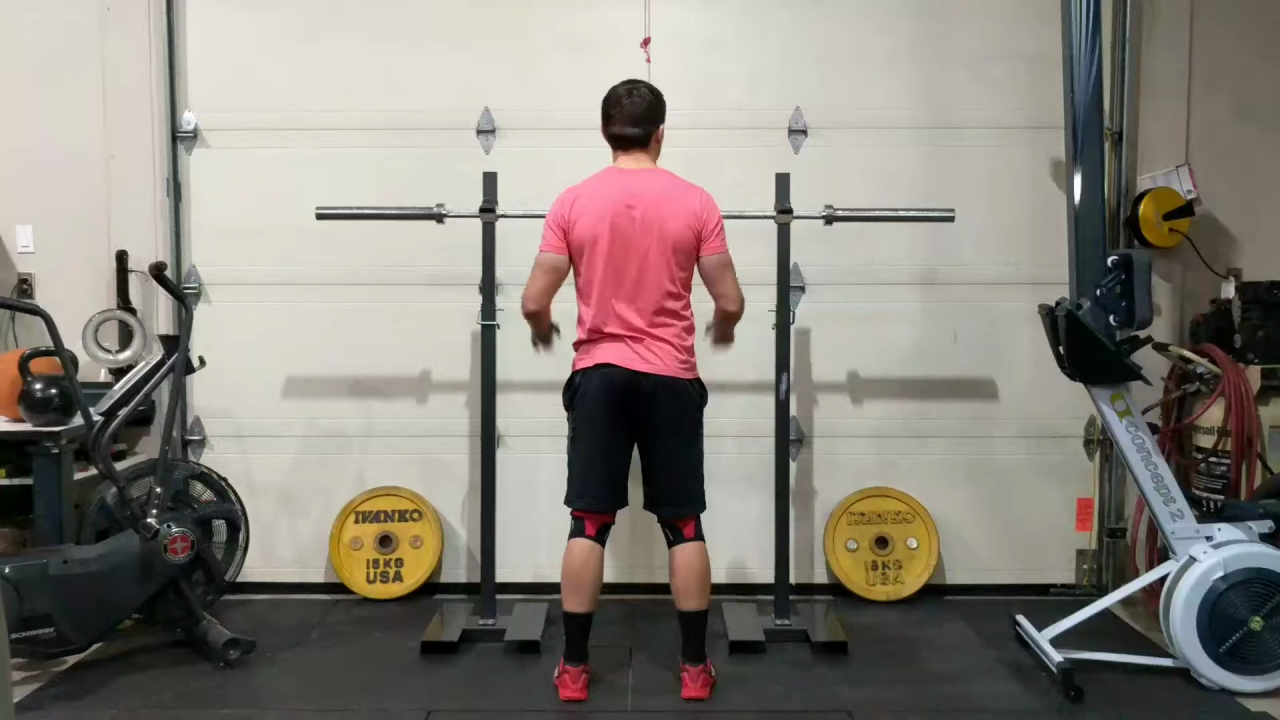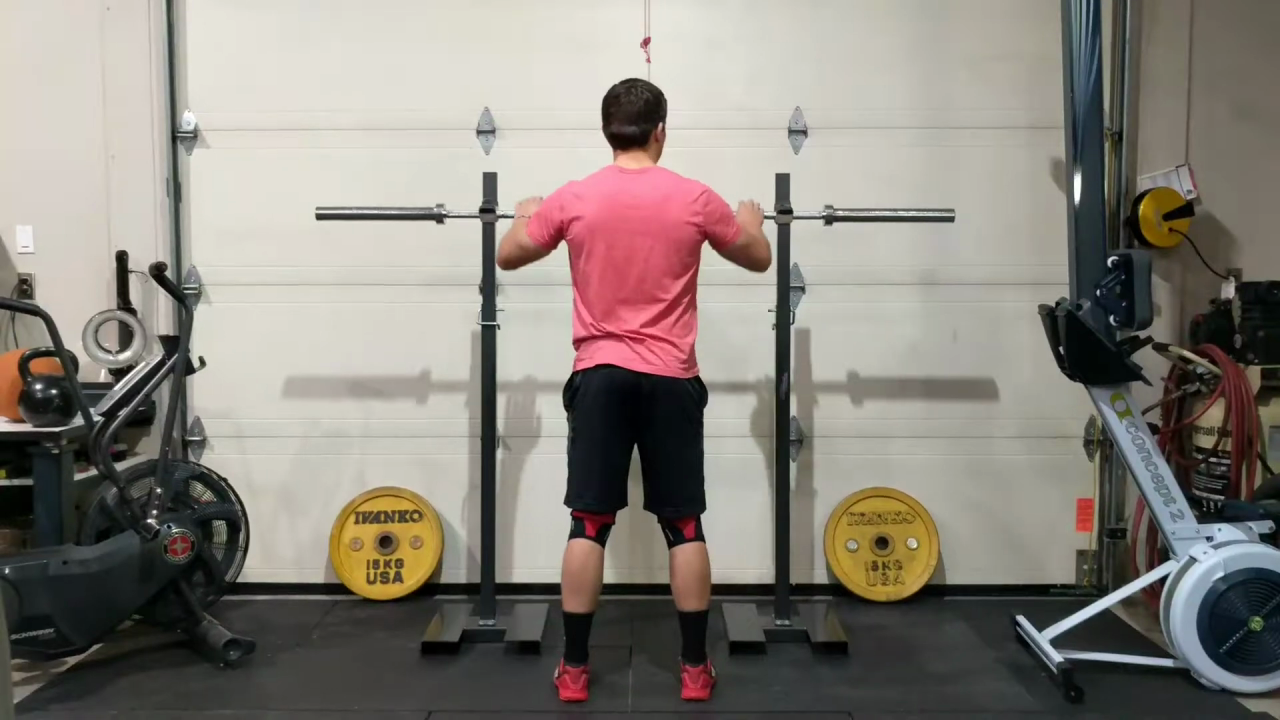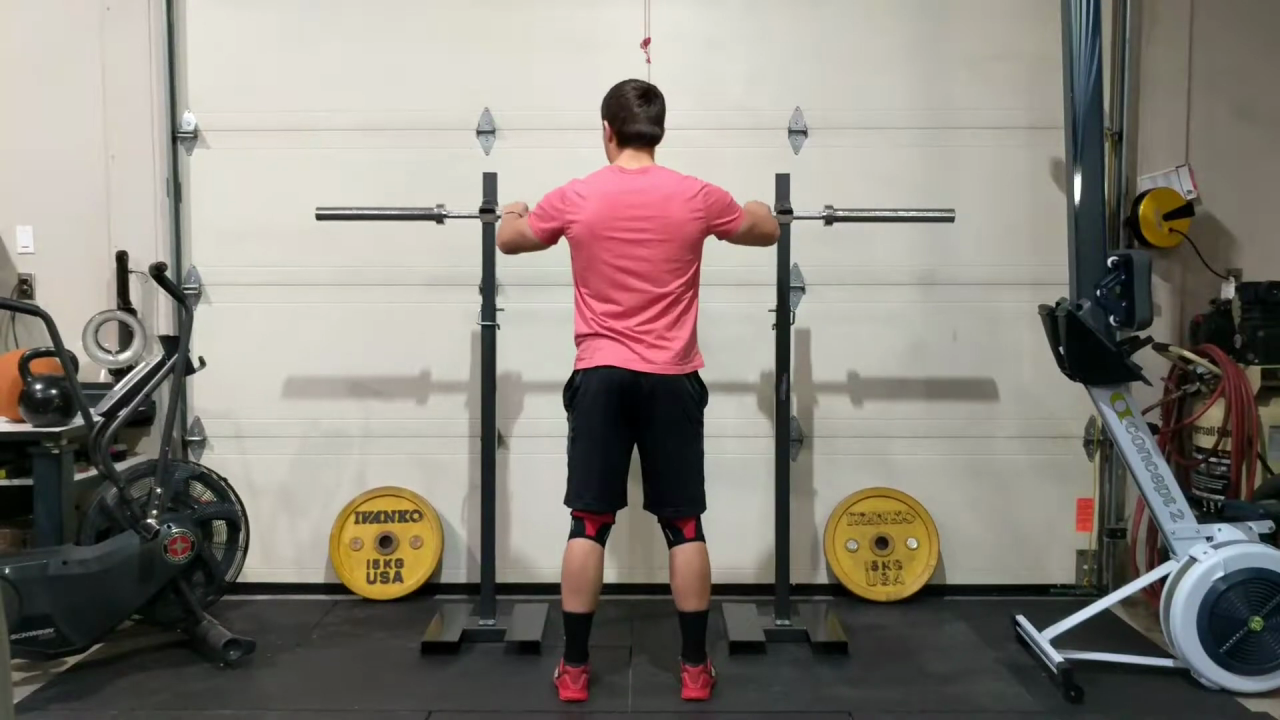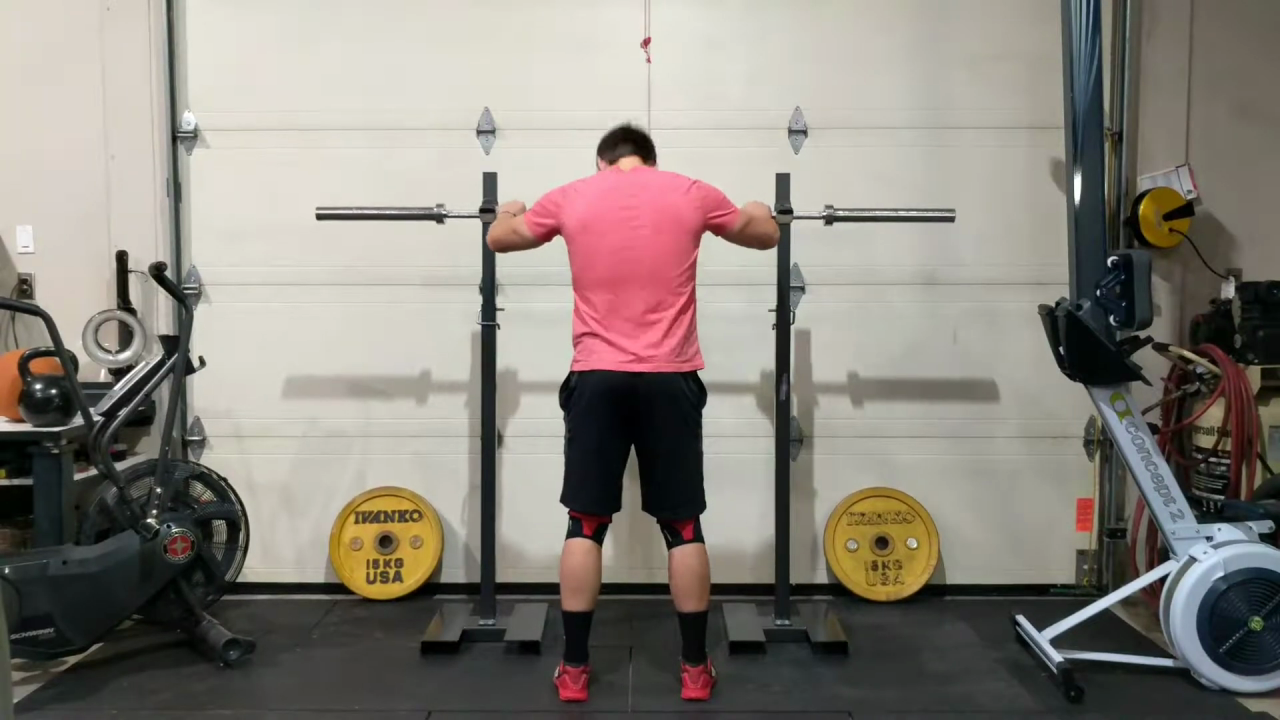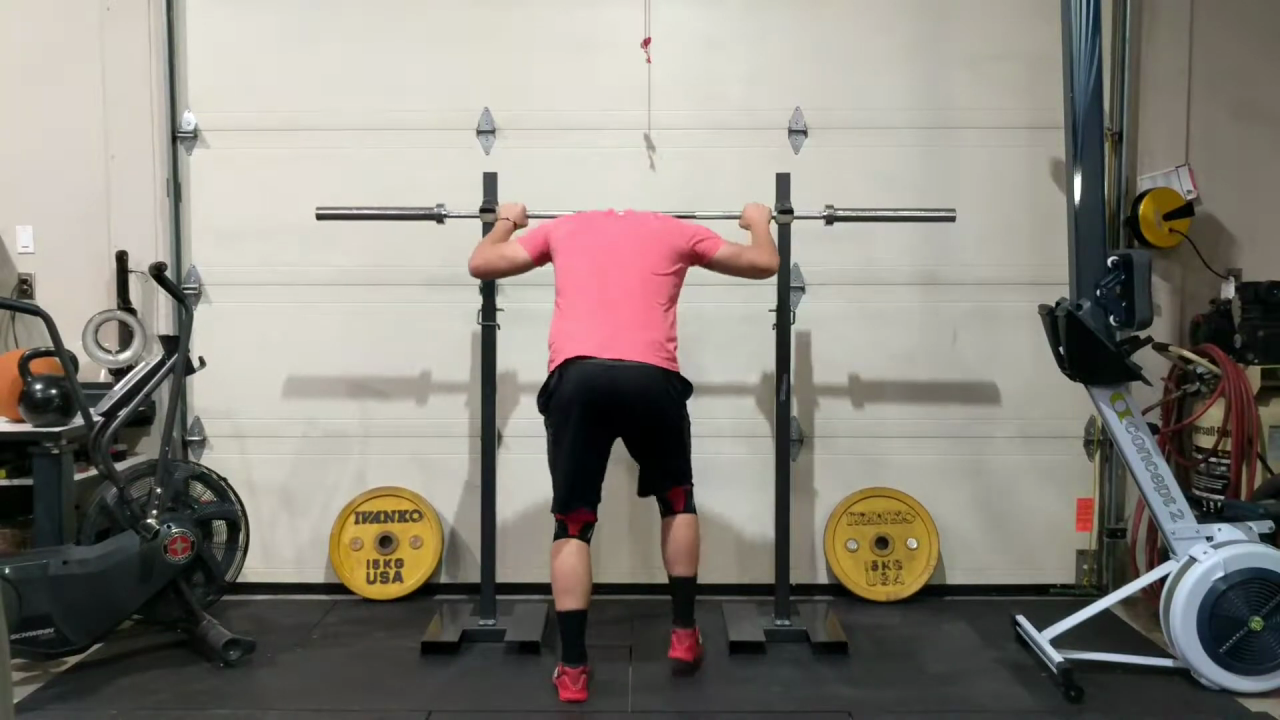
dt=0.4s
person 1, frame 1
left shoulder: (574, 202)
right shoulder: (694, 202)
left elbow: (534, 301)
right elbow: (729, 302)
left wrist: (541, 331)
right wrist: (724, 331)
left hip: (600, 377)
right hip: (671, 380)
left knee: (588, 524)
right knee: (683, 525)
left ankle: (573, 668)
right ankle: (695, 668)
person 1, frame 2
left shoulder: (573, 199)
right shoulder: (695, 200)
left elbow: (508, 254)
right elbow: (758, 256)
left wrist: (524, 215)
right wrist: (751, 218)
left hip: (600, 377)
right hip: (672, 381)
left knee: (589, 524)
right knee: (684, 526)
left ankle: (574, 668)
right ankle: (695, 668)
person 1, frame 3
left shoulder: (574, 198)
right shoulder: (696, 197)
left elbow: (508, 240)
right elbow: (767, 232)
left wrist: (510, 212)
right wrist: (757, 208)
left hip: (600, 379)
right hip: (672, 382)
left knee: (589, 524)
right knee: (684, 526)
left ankle: (574, 668)
right ankle: (695, 668)
person 1, frame 4
left shoulder: (573, 196)
right shoulder: (691, 195)
left elbow: (500, 239)
right elbow: (764, 236)
left wrist: (510, 213)
right wrist: (757, 213)
left hip: (597, 378)
right hip: (670, 379)
left knee: (586, 524)
right knee: (682, 527)
left ankle: (574, 669)
right ankle: (695, 668)
person 1, frame 5
left shoulder: (565, 227)
right shoulder: (675, 231)
left elbow: (480, 264)
right elbow: (764, 263)
left wrist: (506, 222)
right wrist: (759, 224)
left hip: (577, 376)
right hip: (652, 378)
left knee: (572, 523)
right knee: (676, 498)
left ankle: (573, 668)
right ankle: (684, 631)
